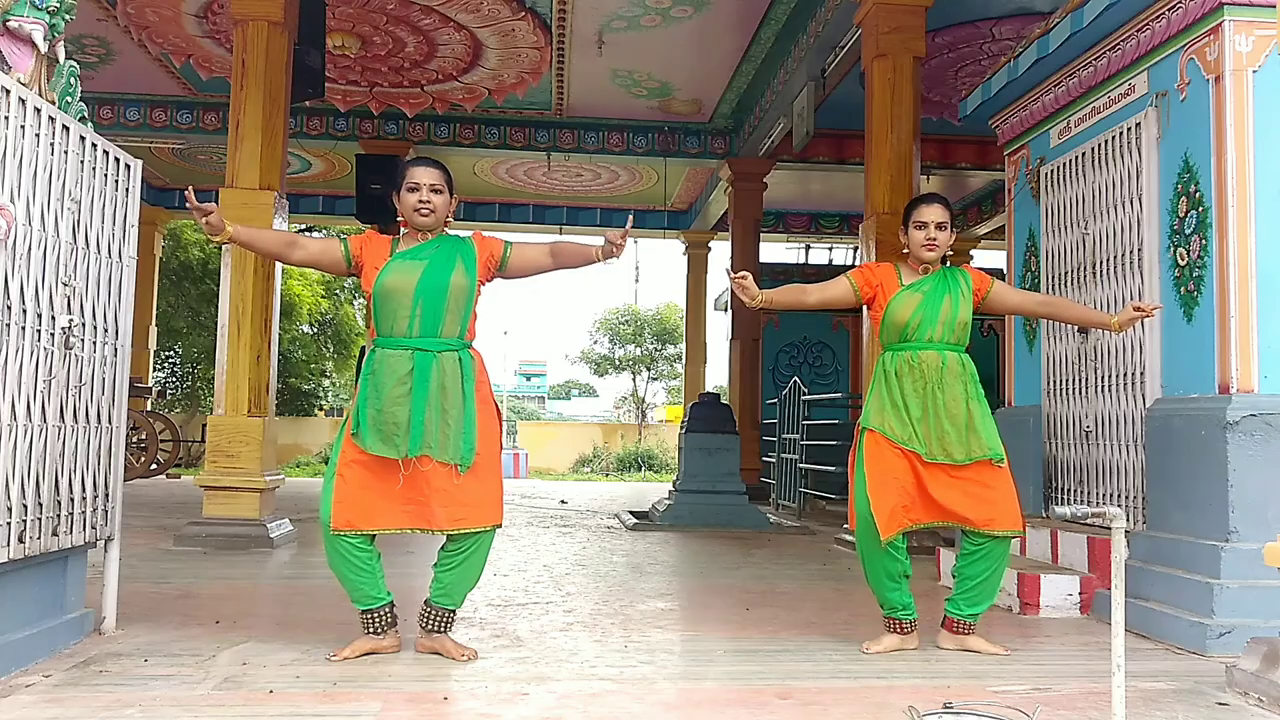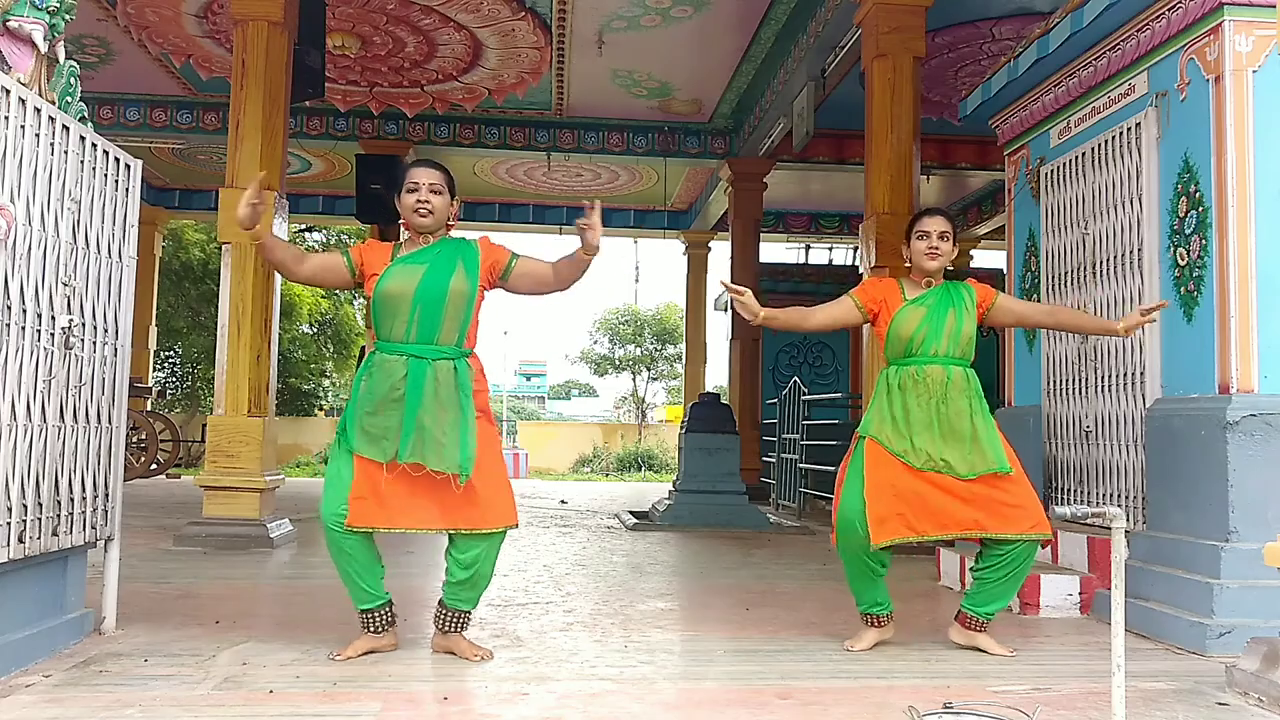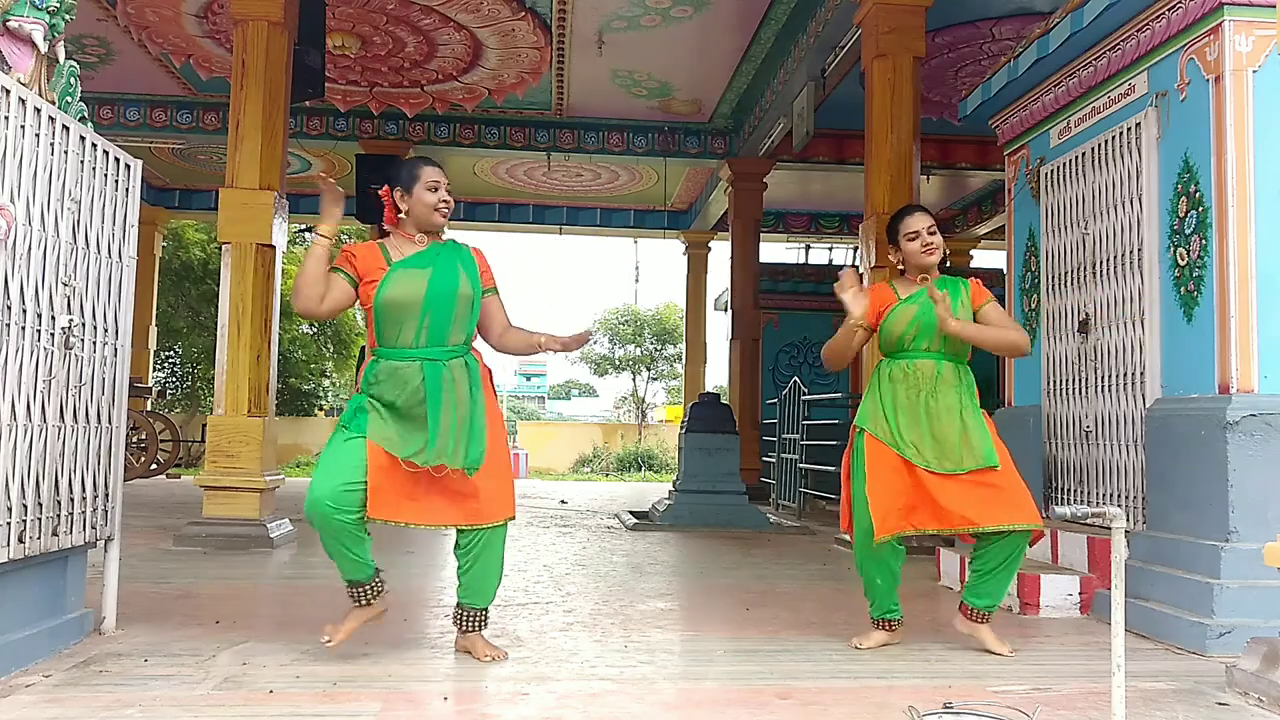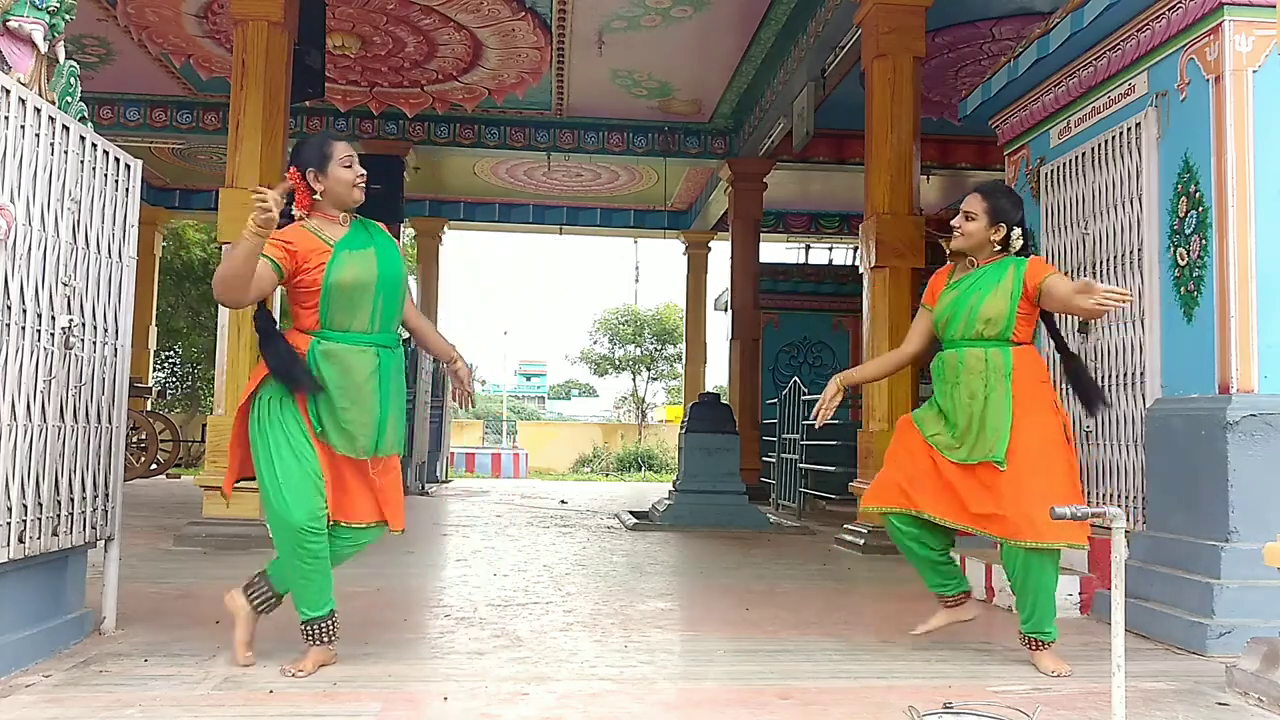
dt=1s
person 1, frame 1
left shoulder: (475, 250)
right shoulder: (371, 249)
left elbow: (550, 254)
right elbow: (295, 247)
left wrist: (601, 249)
right wrist: (226, 229)
left hip: (455, 396)
right hip: (385, 395)
left knee: (471, 514)
right knee: (344, 512)
left ankle: (435, 627)
right ankle: (379, 628)
person 1, frame 2
left shoulder: (479, 254)
right shoulder: (375, 255)
left elbow: (553, 280)
right elbow: (299, 267)
left wrist: (587, 251)
right wrist: (255, 229)
left hip: (453, 400)
right hip: (381, 398)
left knee: (481, 516)
right knee: (343, 511)
left ankle: (450, 628)
right ankle: (378, 626)
person 1, frame 3
left shoulder: (468, 258)
right shoulder: (365, 258)
left elbow: (502, 334)
right elbow: (312, 307)
left wrist: (559, 342)
right wrist: (324, 233)
left hip: (459, 399)
right hip: (384, 398)
left knee: (484, 513)
right knee: (326, 497)
left ankle: (470, 628)
right ankle: (366, 591)
person 1, frame 4
left shoulder: (379, 237)
right shoulder: (291, 241)
left elbow: (409, 314)
right elbow: (228, 293)
left wrist: (454, 359)
right wrist: (259, 226)
left hip: (373, 394)
right hip: (306, 391)
left knee: (364, 519)
right knee: (300, 515)
left ankle: (253, 596)
right ankle: (320, 637)
person 2, frame 1
left shoulder: (969, 282)
right shoulder: (876, 277)
left elbow: (1041, 304)
right elbow: (811, 295)
left wrist: (1113, 321)
right wrist: (760, 298)
left hip: (957, 410)
right hip: (895, 409)
left knee: (990, 515)
right knee: (878, 515)
left ankle: (960, 625)
right ankle: (900, 624)
person 2, frame 2
left shoulder: (971, 295)
right shoulder: (880, 292)
left elbow: (1043, 317)
right elbow: (813, 319)
left wrist: (1114, 326)
right wrist: (761, 315)
left hip: (964, 423)
right hip: (897, 422)
left knee: (1021, 522)
right knee: (856, 518)
left ankle: (972, 621)
right ankle: (877, 619)
person 2, frame 3
left shoulder: (971, 290)
right shoulder: (879, 295)
left elbow: (1020, 341)
right elbow: (835, 360)
left wrist: (955, 327)
right wrist: (854, 320)
left hip: (957, 416)
right hip: (890, 416)
left knee: (1011, 516)
right knee: (877, 518)
left ankle: (974, 613)
right ankle: (886, 620)
person 2, frame 4
left shoulder: (1026, 272)
right shoulder: (942, 279)
left elbow: (1101, 300)
right elbow: (908, 350)
left wrist: (1084, 297)
right wrist: (845, 379)
left hip: (1013, 408)
right hip: (948, 409)
left knee: (1025, 518)
right knee: (899, 505)
left ankle: (1038, 638)
right ankle: (954, 596)
